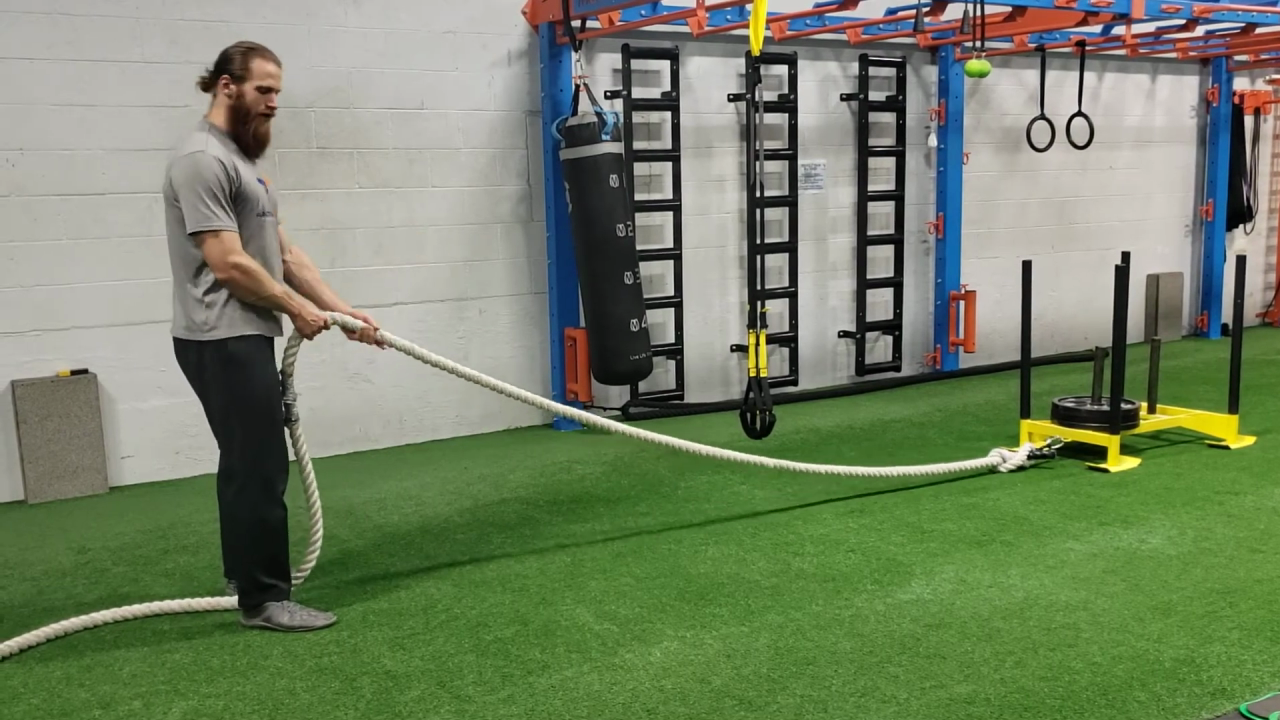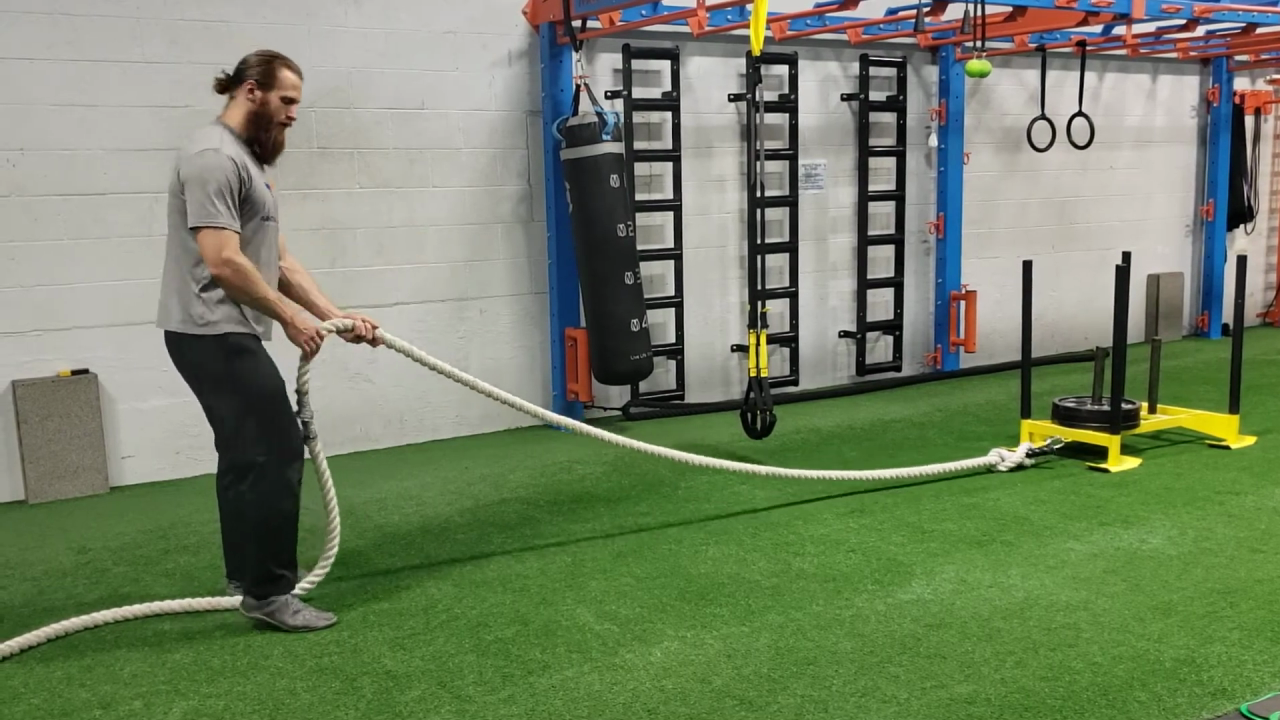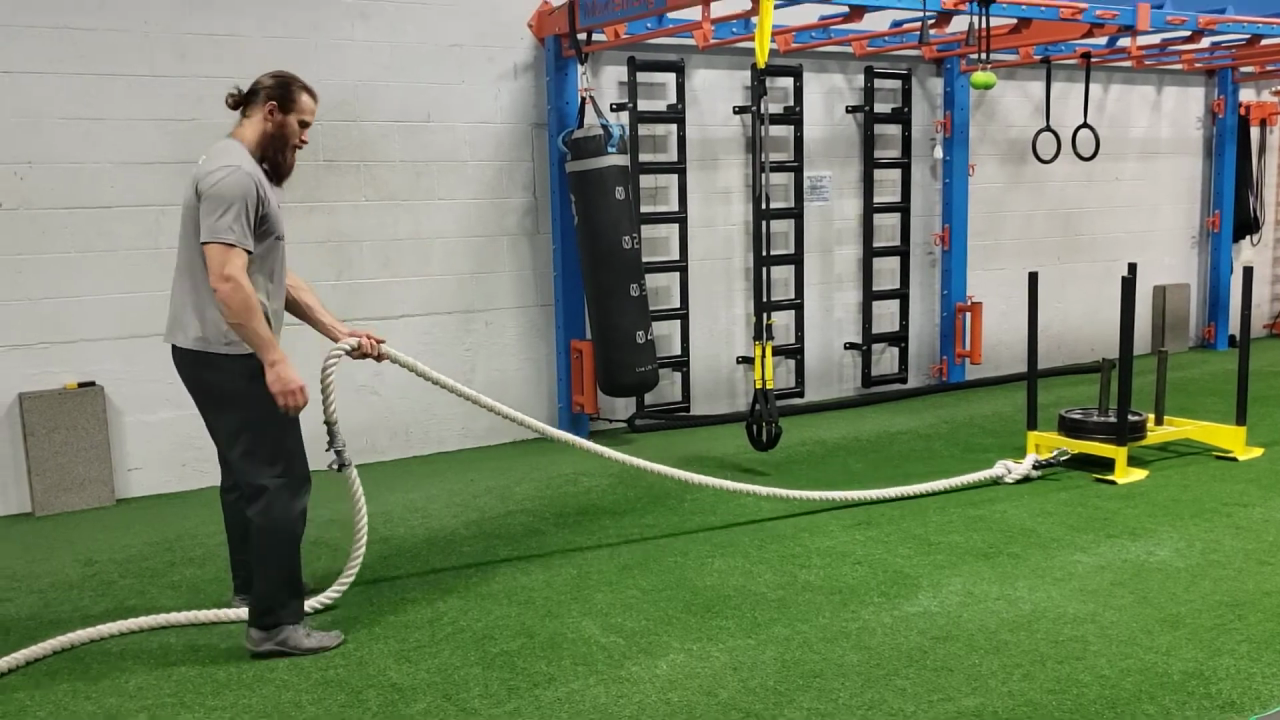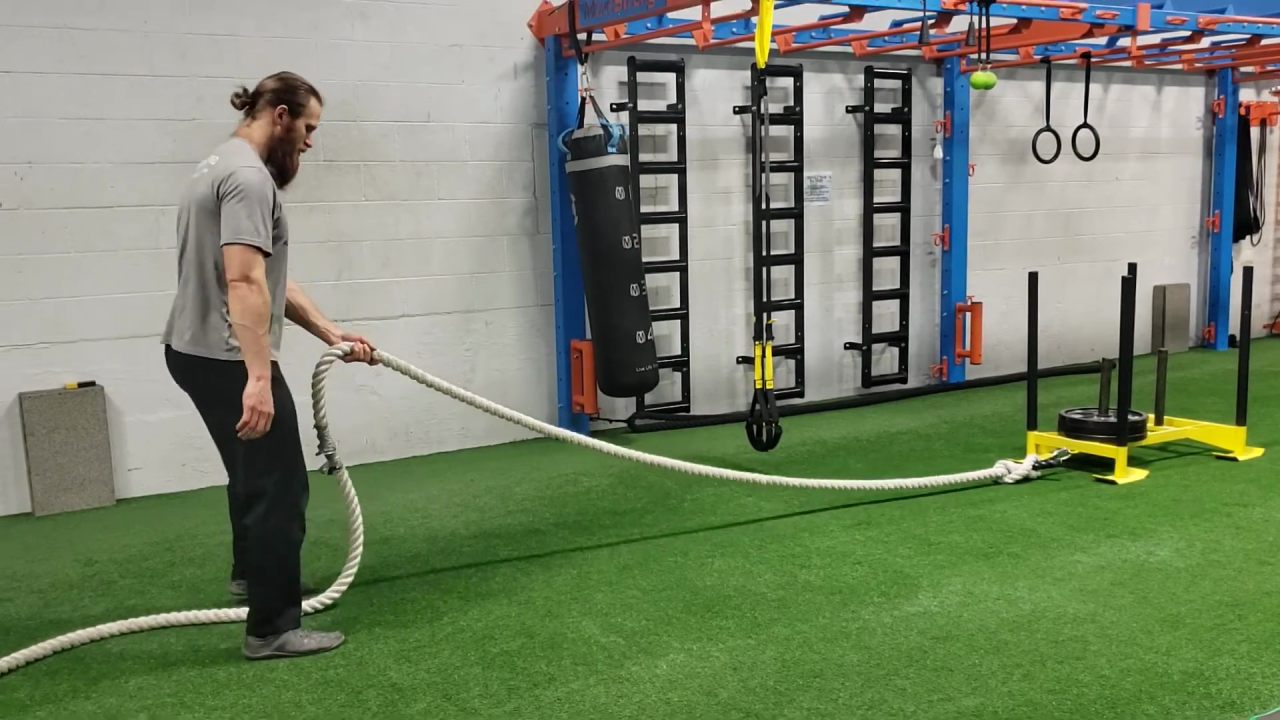
dt=0.2s
person 1, frame 1
left shoulder: (240, 158)
right shoulder: (202, 159)
left elbow: (283, 253)
right elbow: (229, 264)
left wrist: (339, 308)
right wrist: (296, 310)
left hip: (239, 337)
right hip: (224, 341)
left knee: (247, 463)
right knee: (260, 467)
left ankle: (247, 575)
right ankle: (264, 598)
person 1, frame 2
left shoulder: (243, 159)
right shoulder: (215, 156)
left elbow: (276, 260)
right elbow: (224, 262)
left wrist: (333, 314)
right wrist: (291, 320)
left hip: (216, 333)
right hip: (215, 334)
left knee: (247, 454)
right knee: (275, 453)
left ankle: (248, 572)
right ankle: (268, 590)
person 1, frame 3
left shoulder: (237, 170)
right shoulder: (234, 174)
left elbow: (275, 277)
right elbow: (228, 278)
left wrist: (337, 329)
right wrist: (275, 362)
left hip: (207, 349)
right hip: (228, 353)
left knee: (250, 474)
right knee: (279, 479)
left ankle: (253, 583)
right ankle: (274, 622)
person 1, frame 4
left shoulder: (222, 166)
right shoulder: (249, 176)
left elbow: (270, 276)
right elbow: (244, 282)
left wrist: (330, 331)
right wrist: (259, 377)
left hip: (194, 350)
right hip: (226, 357)
left knee: (252, 472)
right knee: (278, 486)
left ankle: (251, 573)
right ankle: (272, 628)
